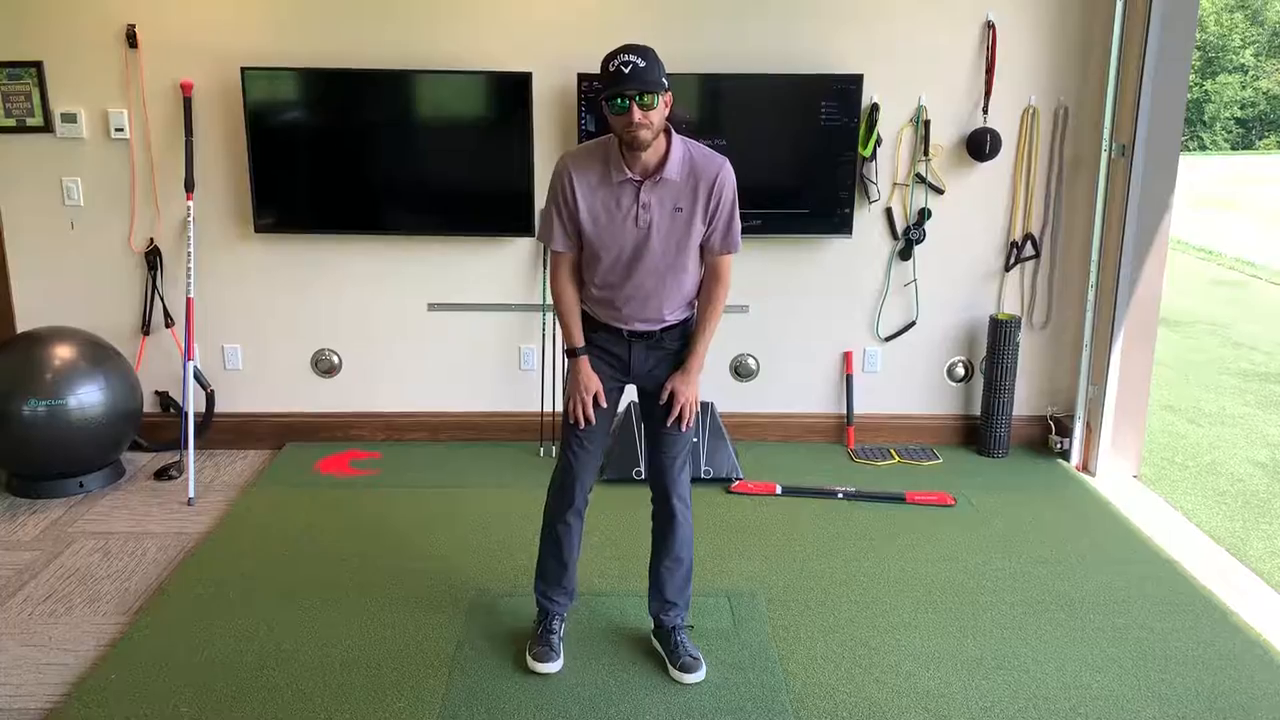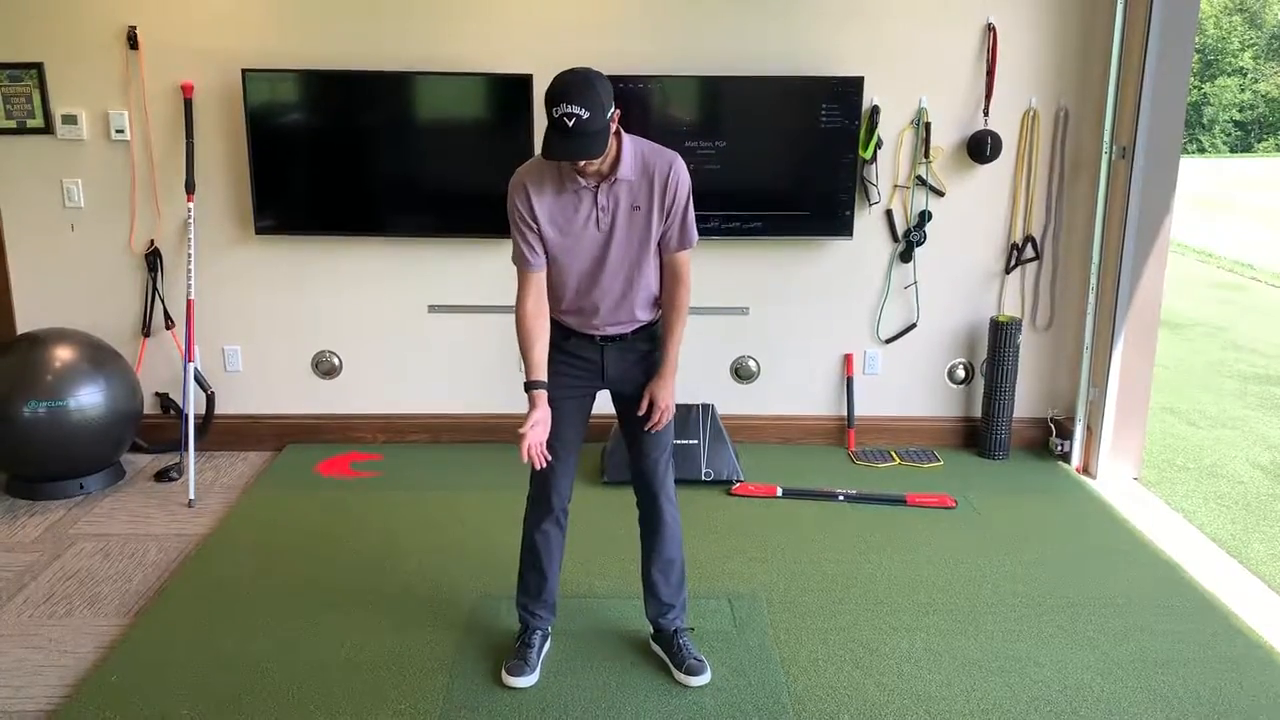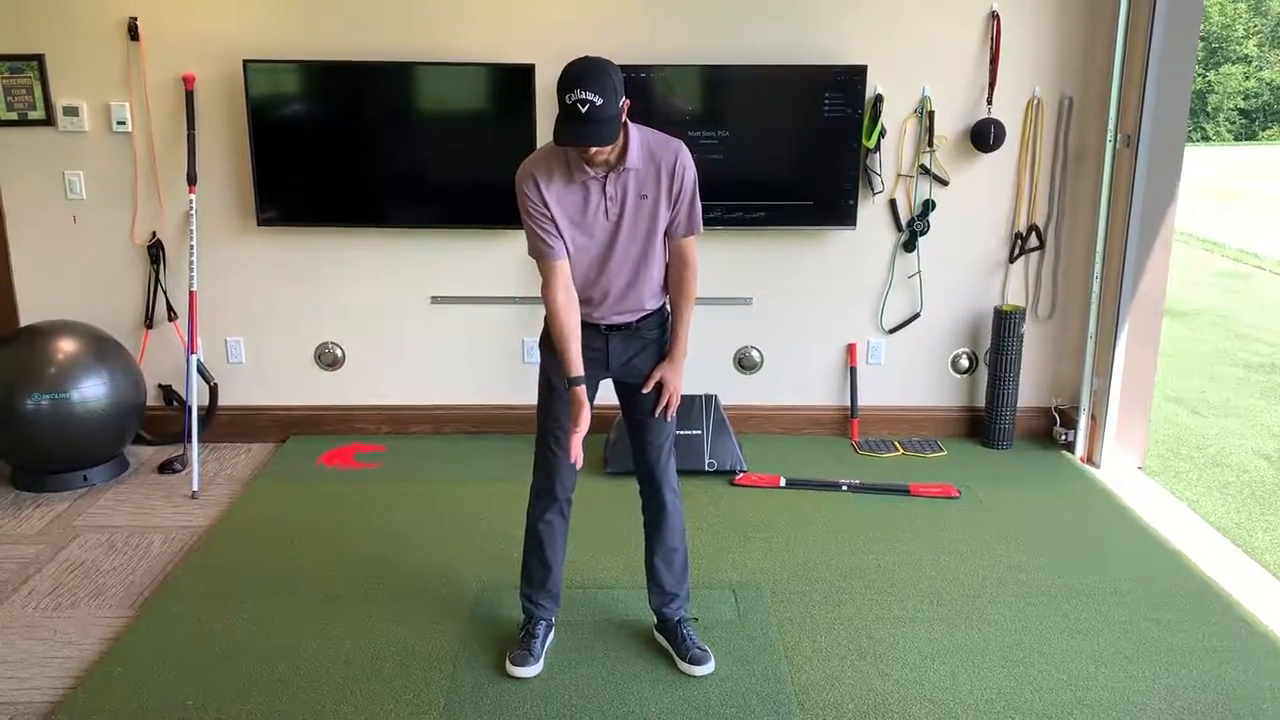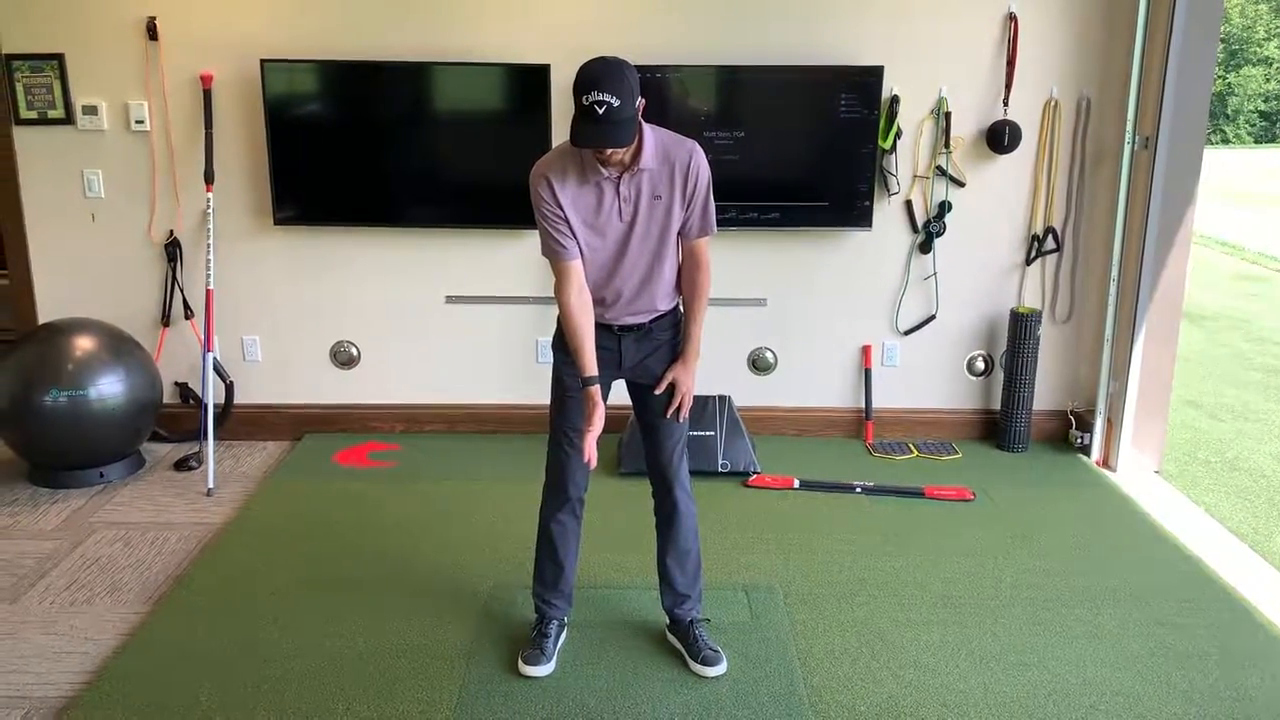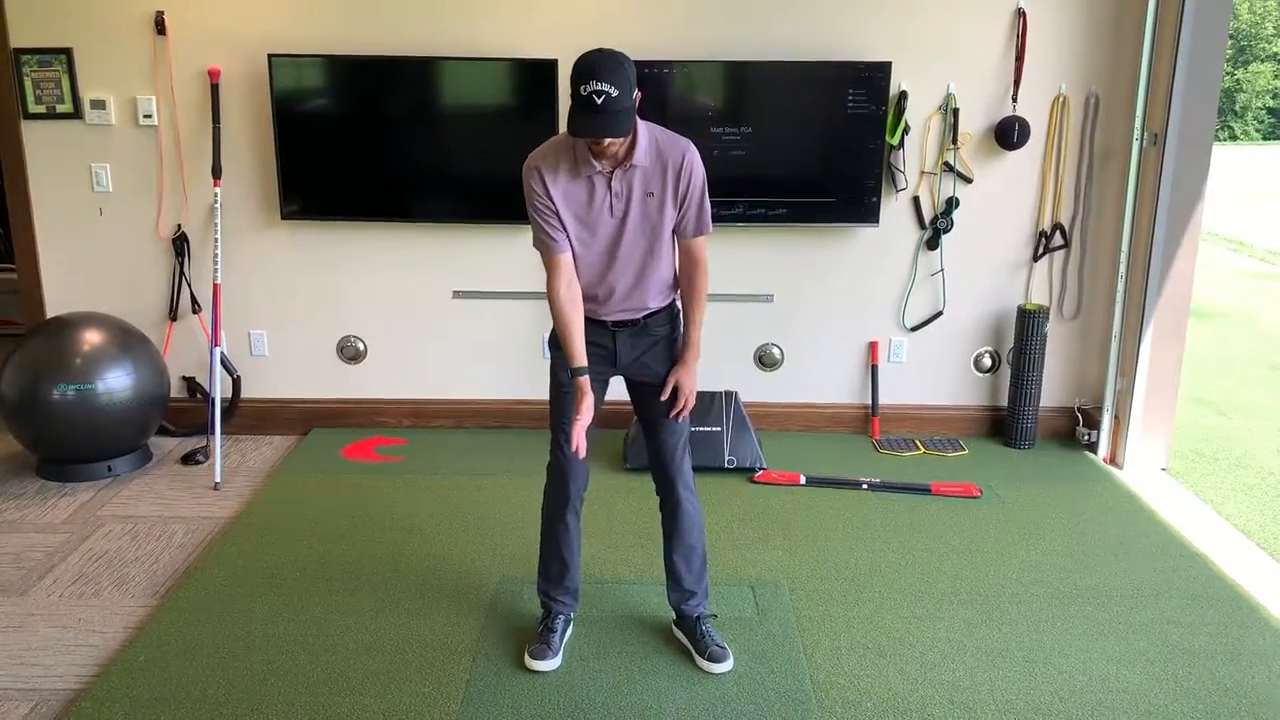
dt=1s
person 1, frame 1
left shoulder: (711, 173)
right shoulder: (575, 171)
left elbow: (718, 275)
right elbow: (563, 268)
left wrist: (692, 368)
right wrist: (578, 358)
left hip: (671, 345)
right hip: (600, 341)
left knee: (672, 493)
right knee: (570, 484)
left ankle: (670, 623)
right ankle: (551, 613)
person 1, frame 2
left shoulder: (665, 170)
right shoulder: (530, 185)
left elbow: (677, 275)
right elbow: (532, 292)
left wrist: (667, 372)
right wrist: (538, 394)
left hip: (641, 345)
right hip: (568, 348)
left knee: (657, 492)
right knee: (548, 496)
left ankle: (668, 626)
right ankle: (534, 627)
person 1, frame 3
left shoulder: (671, 160)
right shoulder: (537, 176)
left elbow: (683, 260)
right elbow: (558, 284)
left wrist: (677, 355)
right wrist: (576, 386)
left hip: (646, 334)
right hip: (572, 336)
left knee: (660, 481)
right knee: (552, 484)
left ankle: (672, 616)
right ankle: (538, 618)
person 1, frame 4
left shoulder: (685, 160)
right shoulder: (551, 176)
left elbow: (695, 260)
right elbow: (571, 284)
left wrist: (690, 356)
right wrist: (590, 387)
left hip: (659, 335)
right hip: (585, 336)
left knee: (673, 483)
right knee: (564, 485)
left ankle: (684, 617)
right ankle: (550, 617)
person 1, frame 5
left shoulder: (678, 157)
right shoulder: (544, 169)
left elbow: (693, 259)
right elbow: (561, 276)
left wrist: (690, 357)
right wrist: (582, 380)
left hip: (655, 331)
right hip: (583, 331)
left knee: (676, 479)
right knee: (566, 480)
left ankle: (691, 612)
right ankle: (557, 612)
